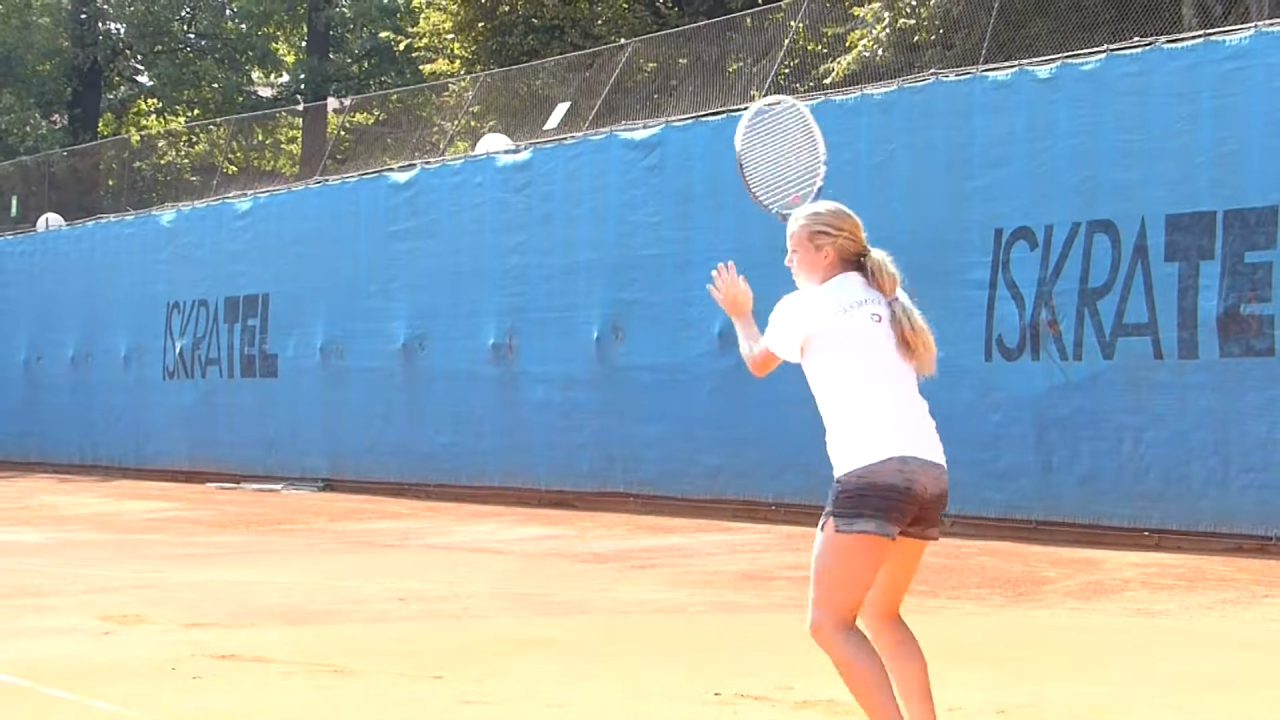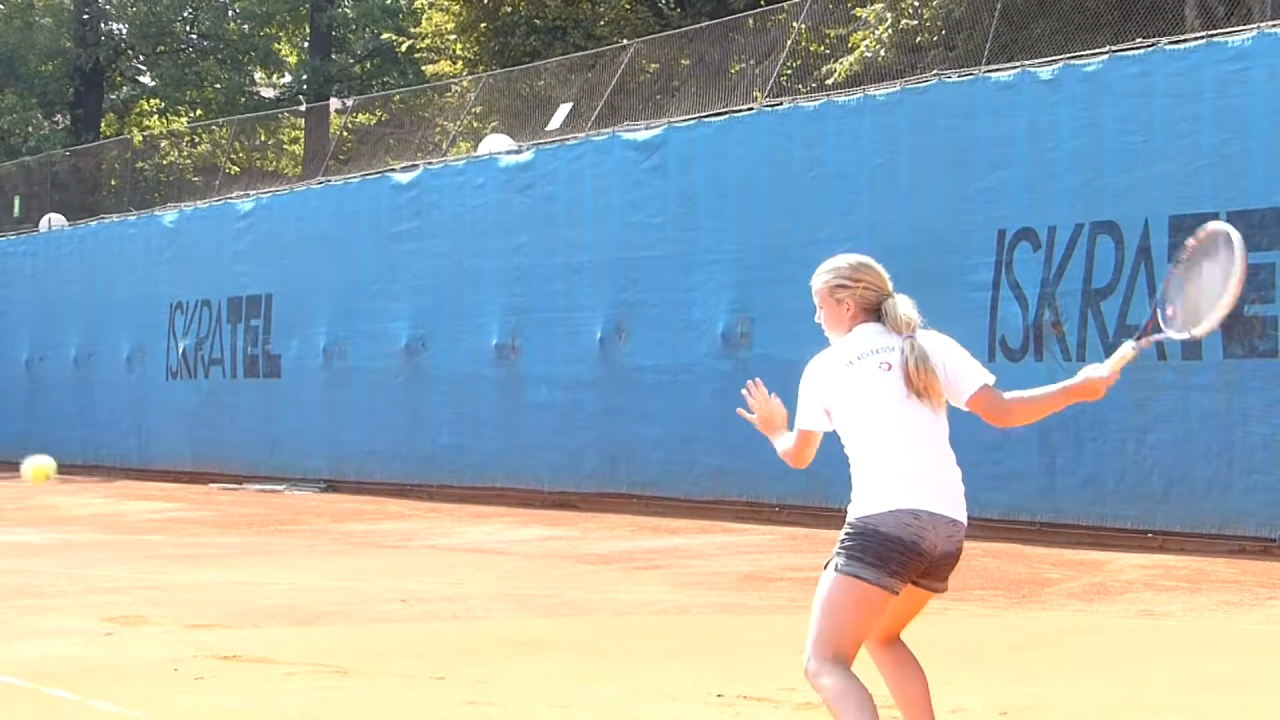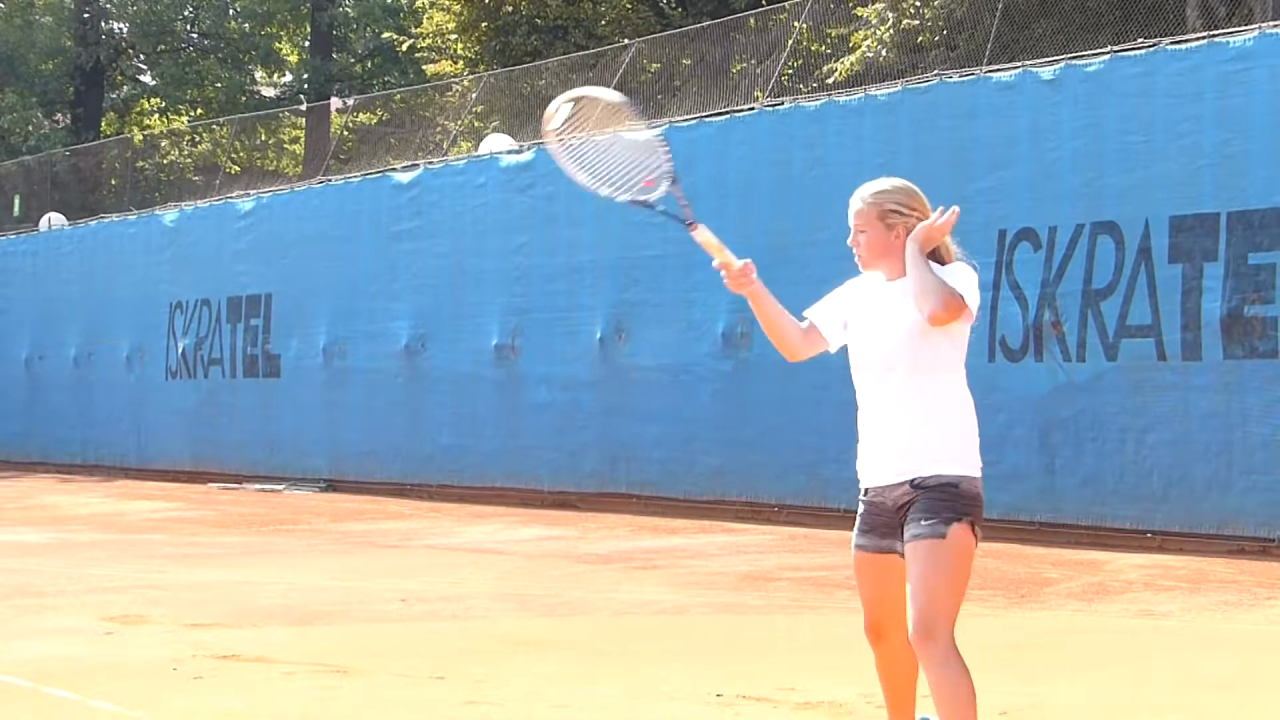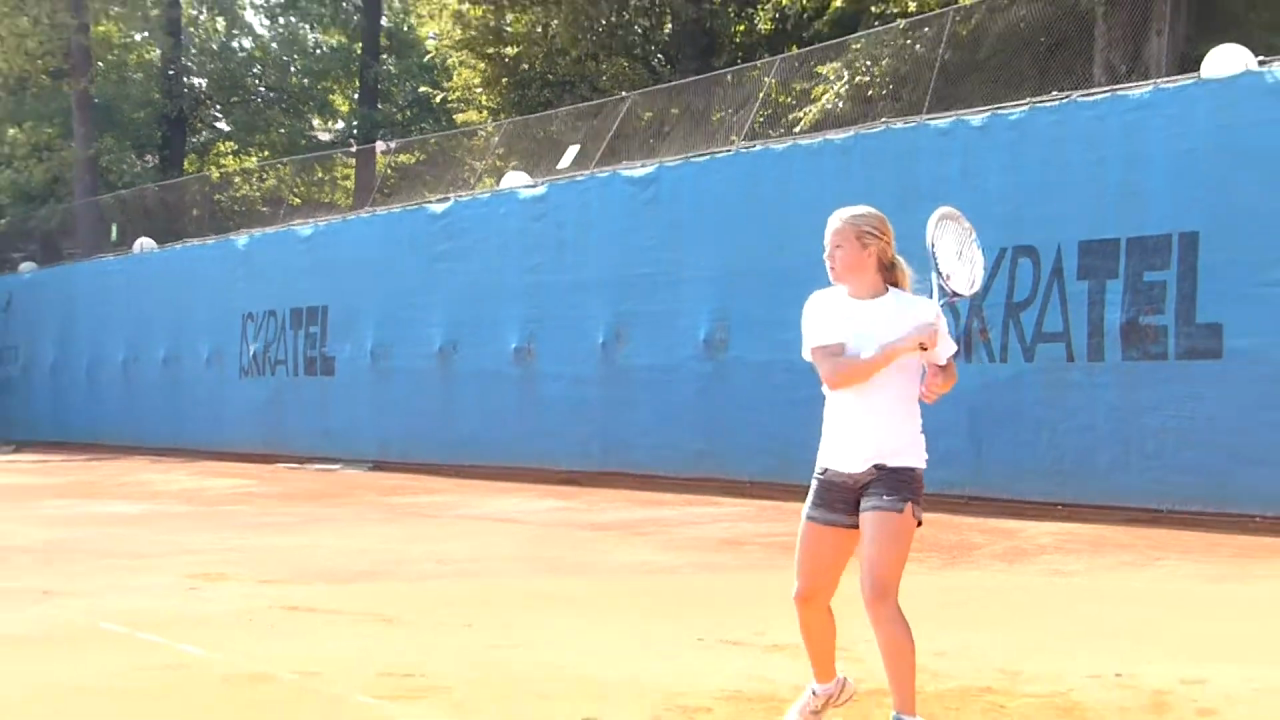
dt=0.4s
person 1, frame 1
left shoulder: (800, 306)
right shoulder: (889, 298)
left elbow: (759, 362)
left wrist: (741, 315)
left hip: (874, 475)
right hip: (927, 474)
left knee: (830, 626)
right knee: (880, 616)
person 1, frame 2
left shoulder: (823, 367)
right shoulder: (934, 349)
left elbow: (798, 455)
right elbow: (1006, 412)
left wrist: (775, 430)
right wrist: (1080, 386)
left hip: (886, 526)
right hip: (946, 527)
left knee: (823, 664)
right knee: (880, 640)
person 1, frame 3
left shoulder: (954, 280)
right shoulder: (853, 297)
left elbow: (938, 312)
right elbow: (796, 345)
left wrist: (921, 256)
right wrist: (751, 288)
left hip: (945, 481)
right hip: (883, 487)
left knee: (928, 634)
right knee: (884, 630)
person 1, frame 4
left shoulder: (918, 311)
right shoulder: (821, 307)
left elbow: (944, 374)
right elbow: (835, 377)
left wrist: (934, 384)
right wrist: (903, 347)
left hip: (894, 470)
right hip: (836, 471)
left knee: (878, 597)
right knee: (808, 598)
